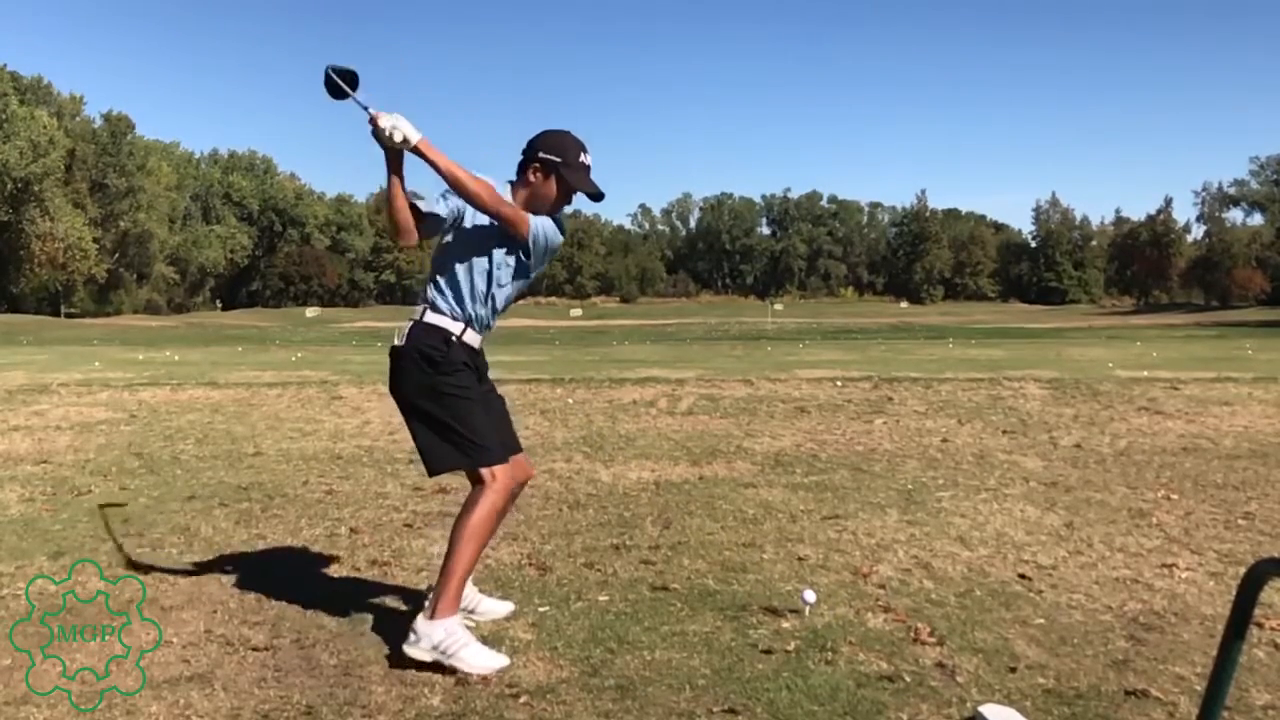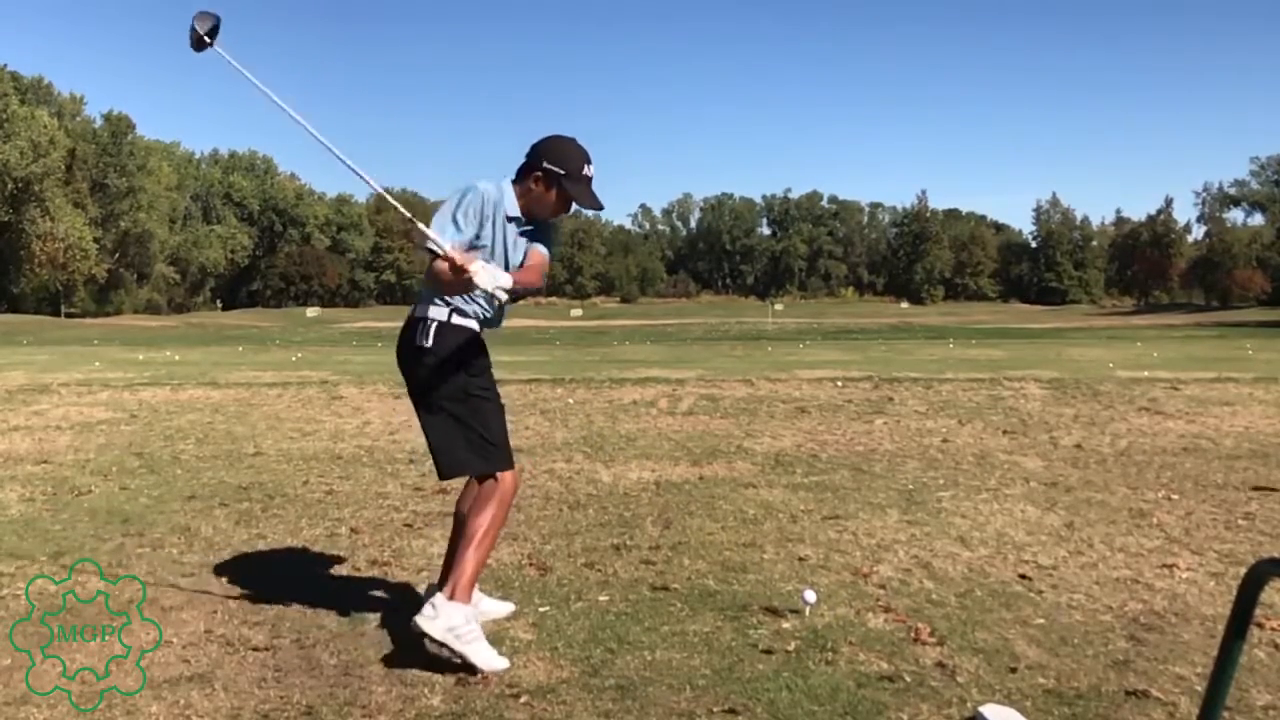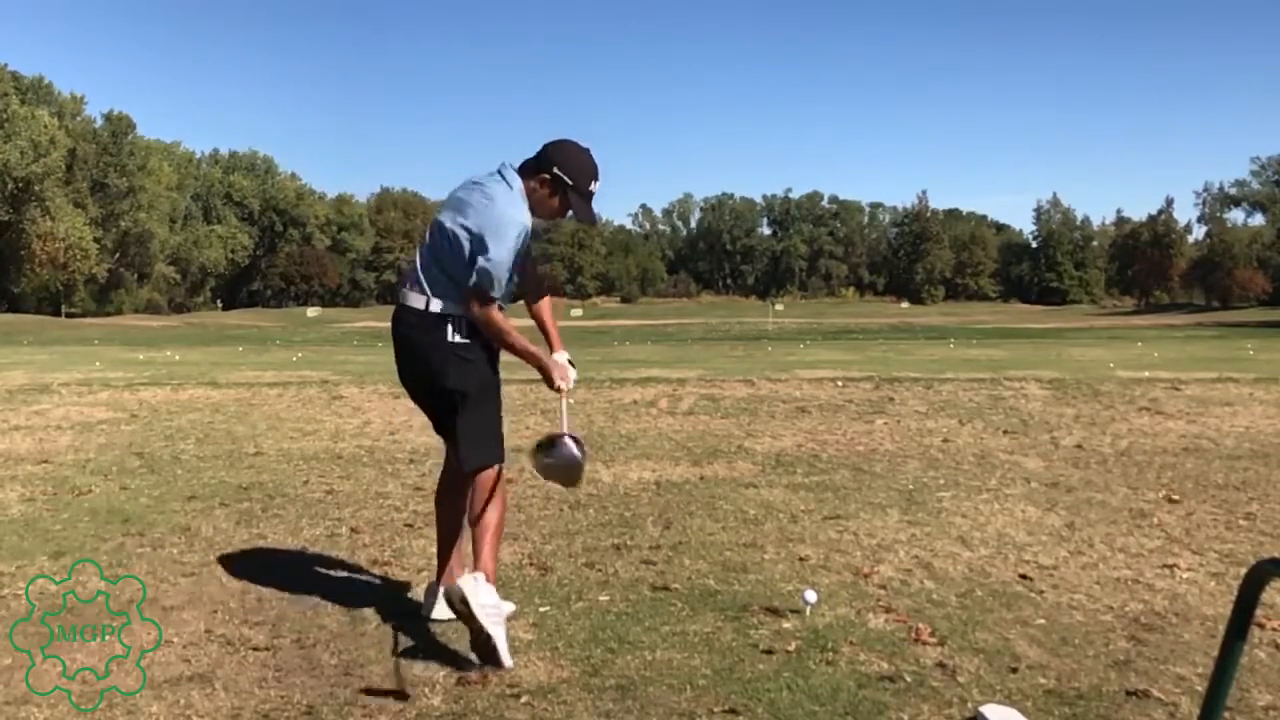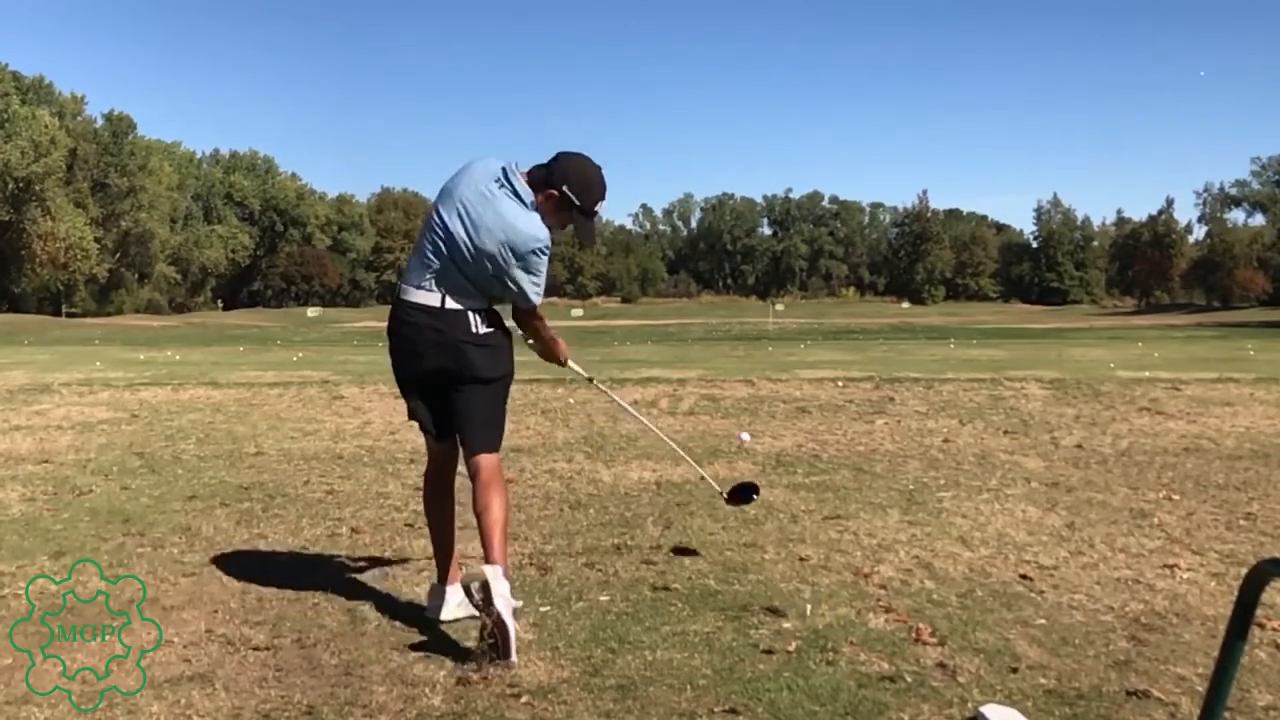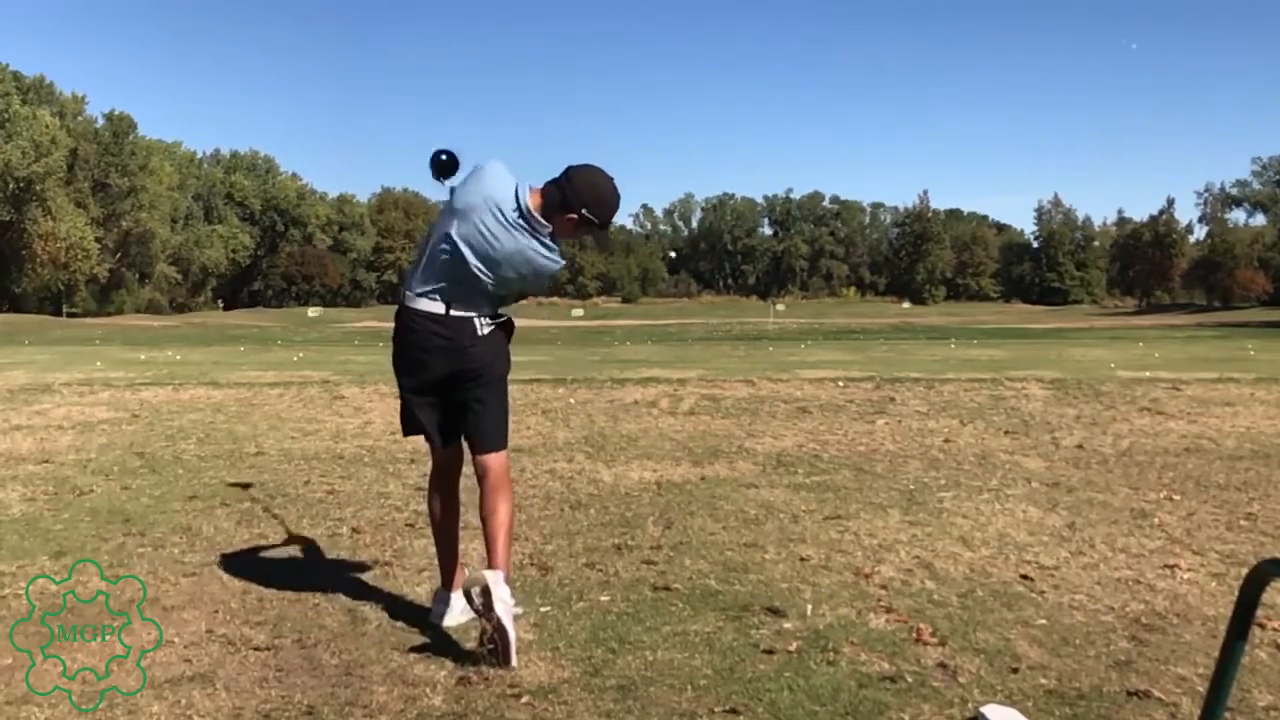
dt=0.5s
person 1, frame 1
left shoulder: (548, 234)
right shoulder: (469, 197)
left elbow: (495, 207)
right elbow: (407, 235)
left wrist: (420, 145)
right wrist: (395, 161)
left hip: (464, 355)
right hip: (432, 351)
left knee: (517, 471)
right knee: (494, 477)
left ankle: (454, 588)
right ankle: (438, 624)
person 1, frame 2
left shoulder: (539, 226)
right shoulder: (481, 197)
left elbow: (535, 272)
right elbow: (437, 272)
left wrist: (505, 279)
right wrist: (466, 269)
left hip: (456, 345)
right hip: (441, 341)
left knee: (488, 465)
right knee: (499, 478)
left ankle: (452, 587)
right ankle: (452, 607)
person 1, frame 3
left shoulder: (497, 190)
right shoulder: (511, 218)
left elbow: (529, 281)
right elbow: (481, 311)
left wrist: (557, 349)
right wrist: (541, 360)
left hip: (419, 331)
right hip: (451, 337)
left knee: (463, 456)
right knee: (487, 467)
left ankle: (447, 585)
right ankle: (480, 584)
person 1, frame 4
left shoulder: (479, 171)
right shoulder: (531, 237)
right elbow: (529, 315)
left wrist: (537, 327)
right wrist: (552, 347)
left hip: (411, 324)
right hip: (470, 335)
left knee: (440, 457)
right knee: (484, 461)
left ankle: (448, 587)
right ankle: (495, 577)
person 1, frame 5
left shoulder: (488, 176)
right shoulder: (545, 261)
left hip: (416, 330)
right hip: (475, 340)
left knee: (445, 464)
right knee: (492, 466)
left ankle: (451, 592)
right ankle: (496, 581)
